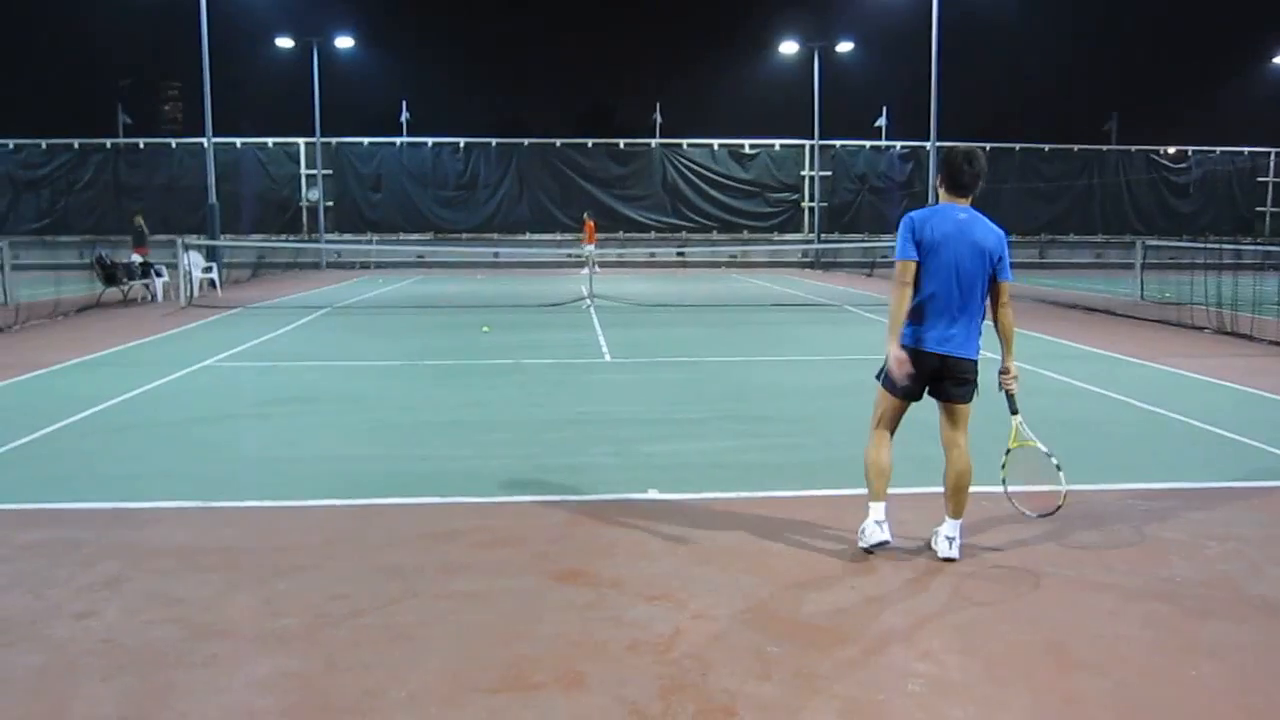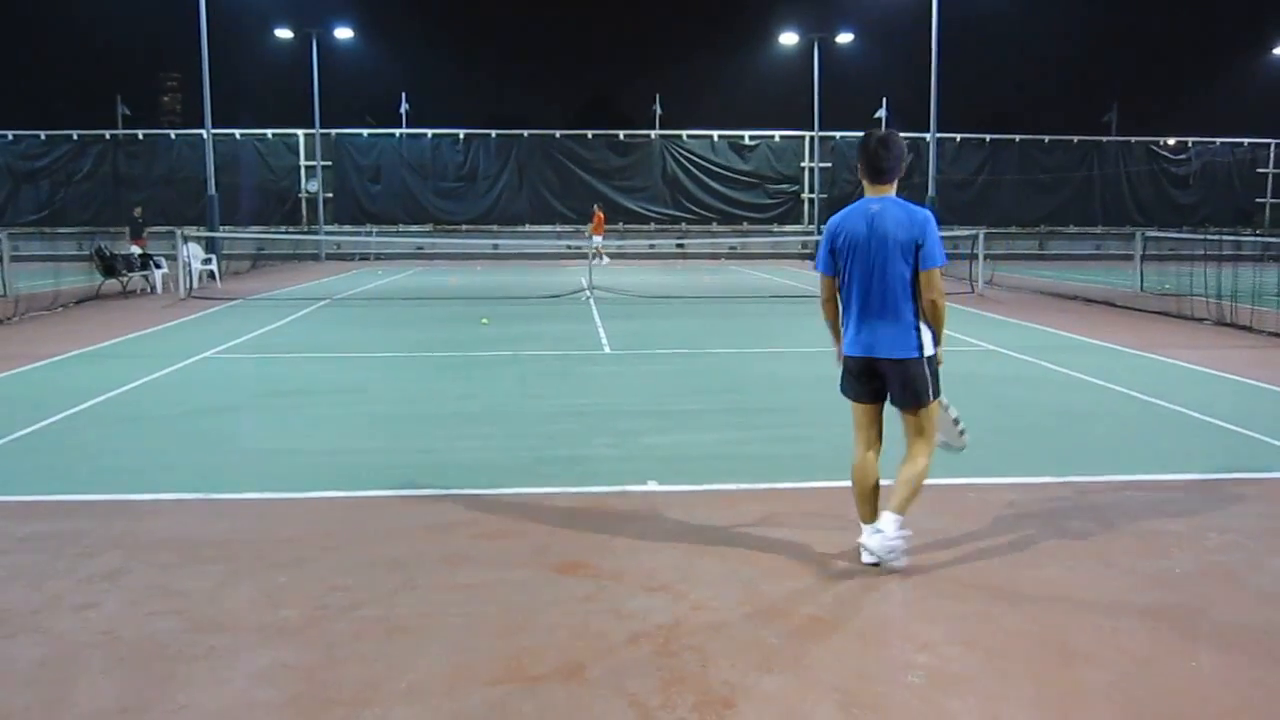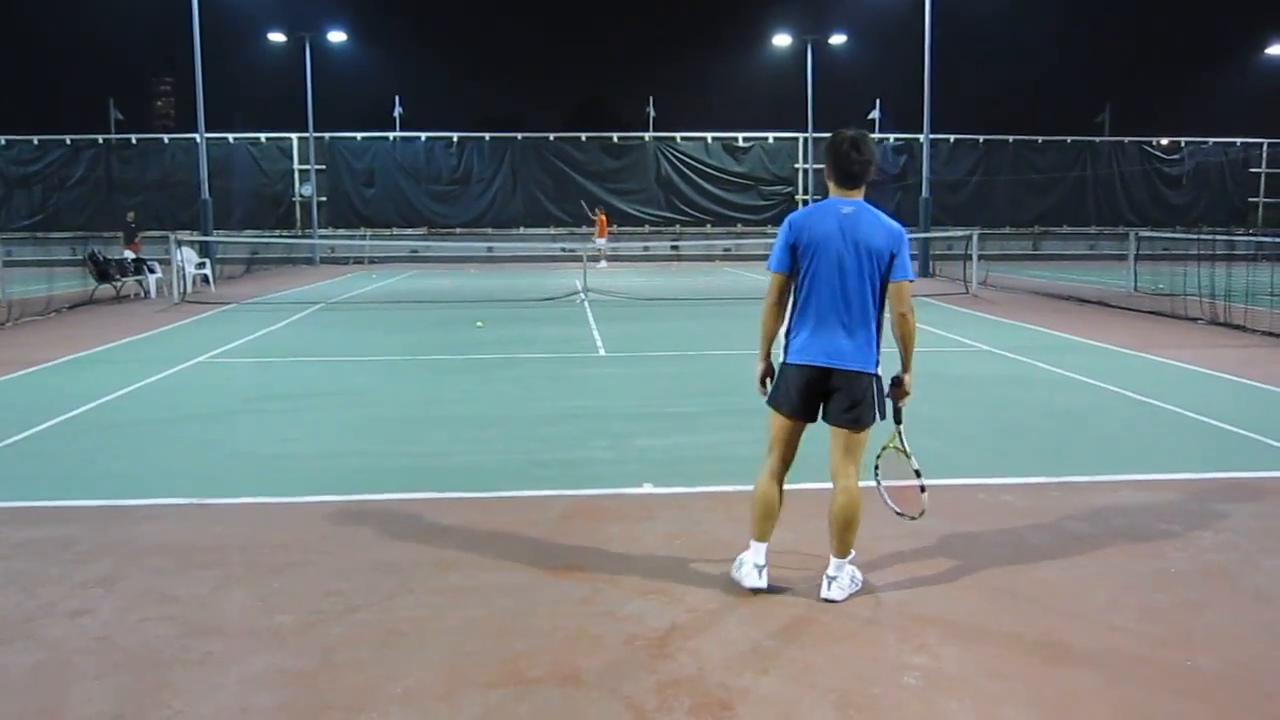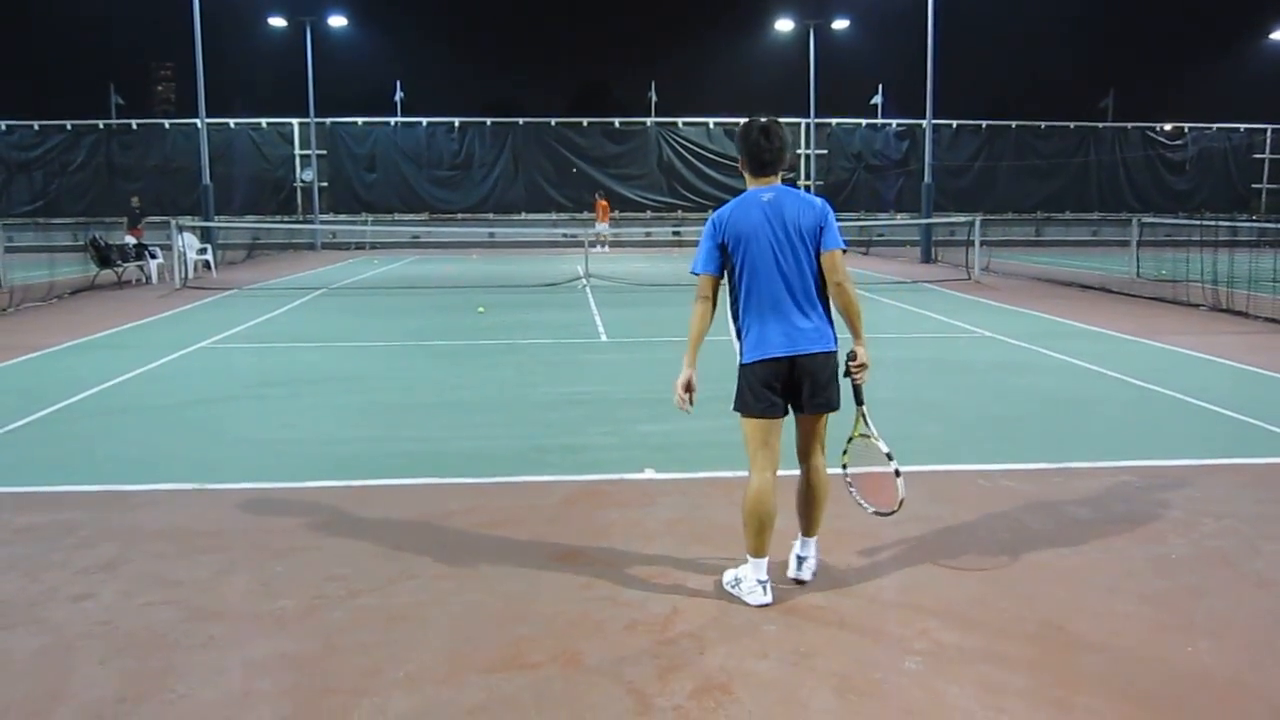
dt=0.7s
person 1, frame 1
left shoulder: (916, 222)
right shoulder: (994, 236)
left elbow: (903, 283)
right elbow: (1002, 305)
left wrist: (893, 342)
right wrist: (1008, 359)
left hip: (914, 347)
right hip: (963, 353)
left knee: (880, 432)
right knee: (956, 444)
left ankle: (877, 520)
right ankle: (950, 534)
person 1, frame 2
left shoulder: (838, 225)
right shoulder: (919, 221)
left elbow: (829, 298)
right elbow: (932, 297)
left wrist: (840, 341)
right wrist: (937, 342)
left hip: (859, 352)
right hip: (908, 351)
left knee: (866, 447)
right knee: (921, 445)
left ankle: (873, 530)
right ankle: (888, 526)
person 1, frame 3
left shoulder: (798, 223)
right shoulder: (891, 233)
left elbow: (775, 300)
right elbow: (902, 311)
left wrist: (763, 358)
right wrist: (906, 369)
left hip: (801, 361)
right hip: (857, 367)
left knee: (775, 462)
right knee: (846, 473)
left ankle: (755, 561)
right ankle: (839, 573)
person 1, frame 4
left shoulder: (723, 220)
right shoulder: (816, 209)
left elbow: (704, 299)
right elbow: (838, 281)
left wrist: (688, 365)
right wrist: (859, 340)
left hip: (760, 357)
right hip: (817, 352)
left knee: (763, 467)
right knee: (813, 459)
left ankle: (756, 576)
right ankle: (805, 554)
